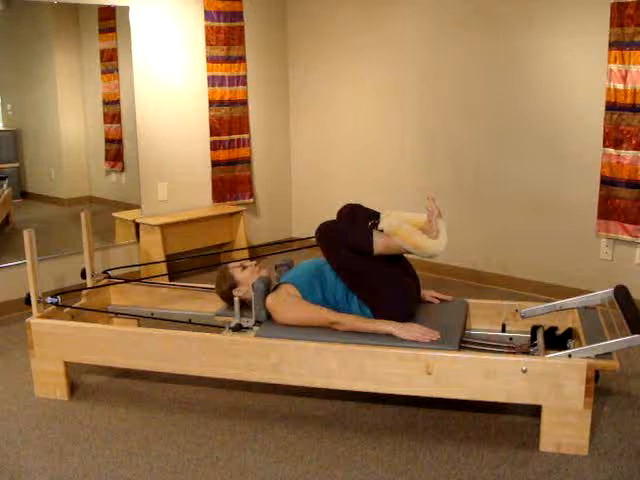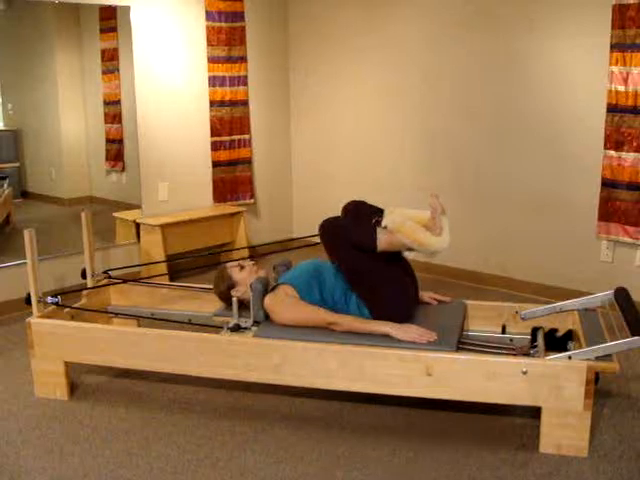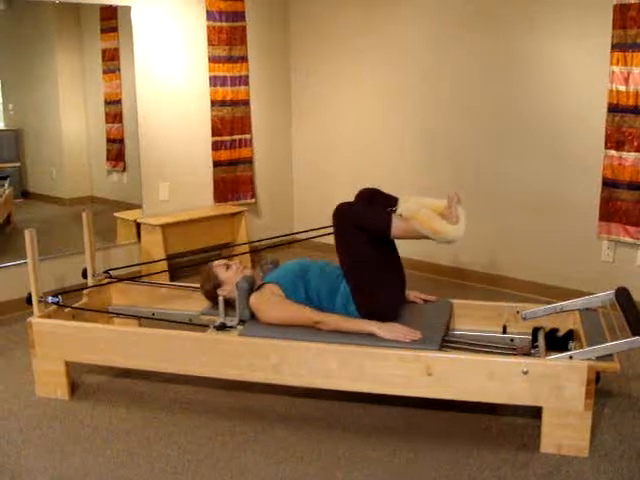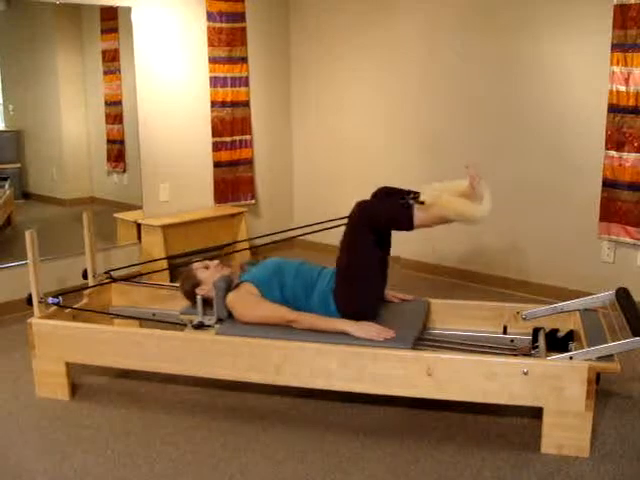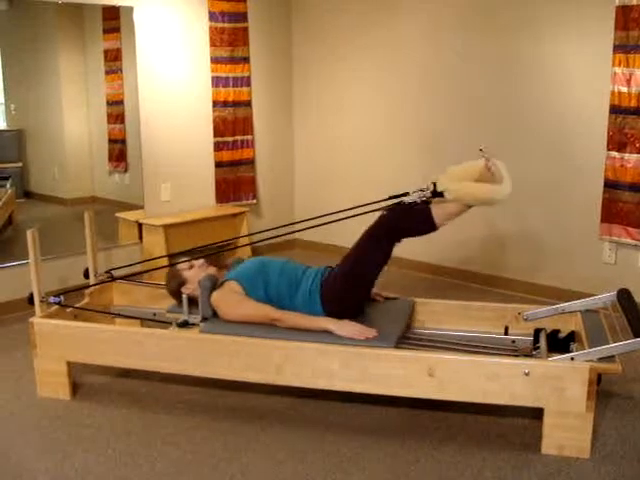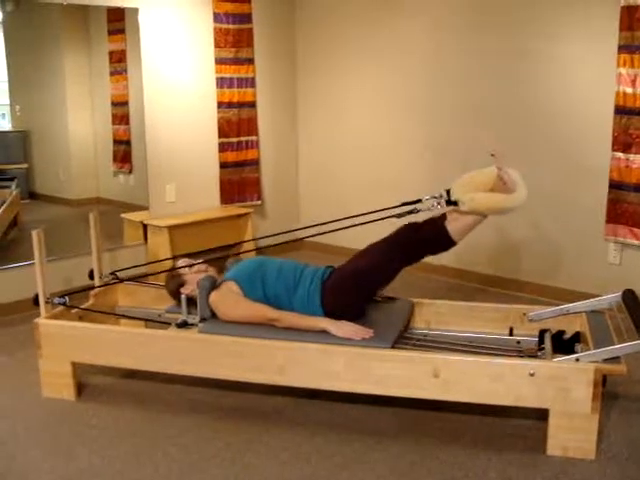
dt=0.3s
person 1, frame 1
left shoulder: (289, 282)
right shoulder: (277, 303)
right elbow: (335, 320)
left wrist: (416, 292)
right wrist: (394, 327)
right hip: (391, 303)
left knee: (349, 213)
right knee: (329, 232)
left ankle: (422, 233)
right ankle: (416, 242)
person 1, frame 2
left shoulder: (289, 280)
right shoulder: (275, 303)
right elbow: (332, 321)
left wrist: (415, 293)
right wrist: (392, 328)
right hip: (389, 304)
left knee: (353, 210)
right knee: (332, 229)
left ankle: (423, 230)
right ankle: (416, 240)
person 1, frame 3
left shoulder: (271, 282)
right shoulder: (260, 301)
right elbow: (316, 319)
left wrist: (399, 291)
right wrist: (374, 326)
left hip: (385, 291)
right hip: (373, 306)
left knee: (367, 197)
right knee: (346, 213)
left ankle: (436, 220)
right ankle: (435, 228)
person 1, frame 4
left shoulder: (252, 276)
right shoulder: (237, 300)
right elbow: (293, 318)
left wrist: (378, 290)
right wrist: (351, 326)
left hip: (336, 284)
right hip: (348, 303)
left knee: (383, 197)
right knee: (365, 211)
left ankle: (454, 202)
right ankle: (455, 210)
person 1, frame 5
left shoulder: (238, 274)
right shoulder: (221, 299)
right elbow: (276, 316)
left wrist: (362, 287)
right wrist: (333, 324)
left hip: (329, 281)
right hip: (330, 300)
left knee: (398, 213)
right knee: (391, 222)
left ankle: (476, 188)
right ankle: (479, 193)
person 1, frame 6
left shoulder: (237, 275)
right shoulder: (220, 299)
right elbow: (274, 316)
left wrist: (365, 288)
right wrist: (330, 324)
left hip: (330, 281)
right hip: (330, 301)
left knee: (411, 237)
right knee: (407, 241)
